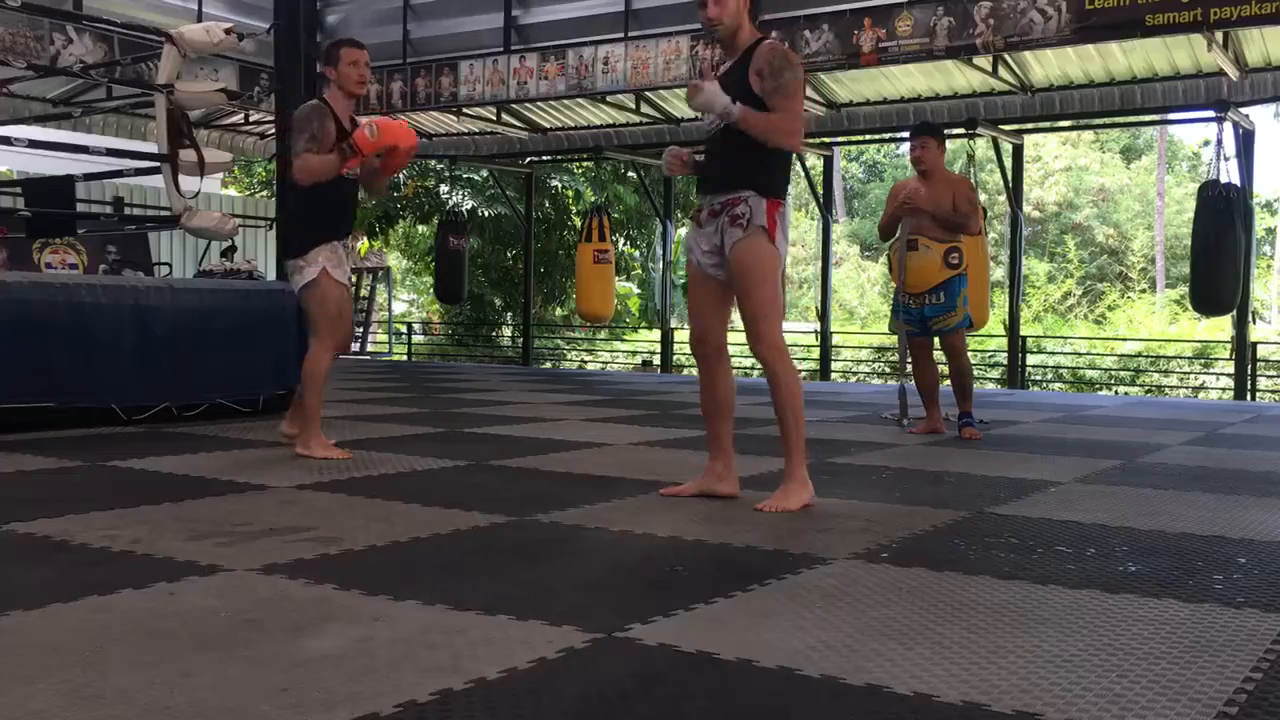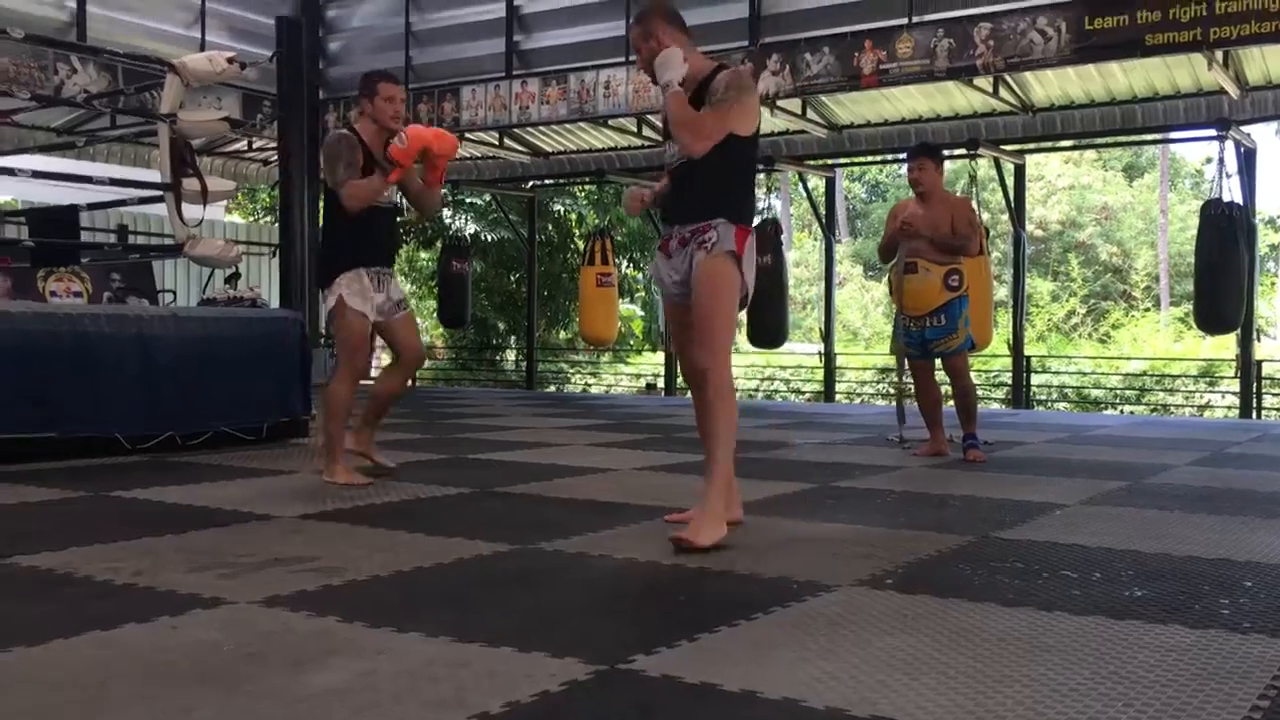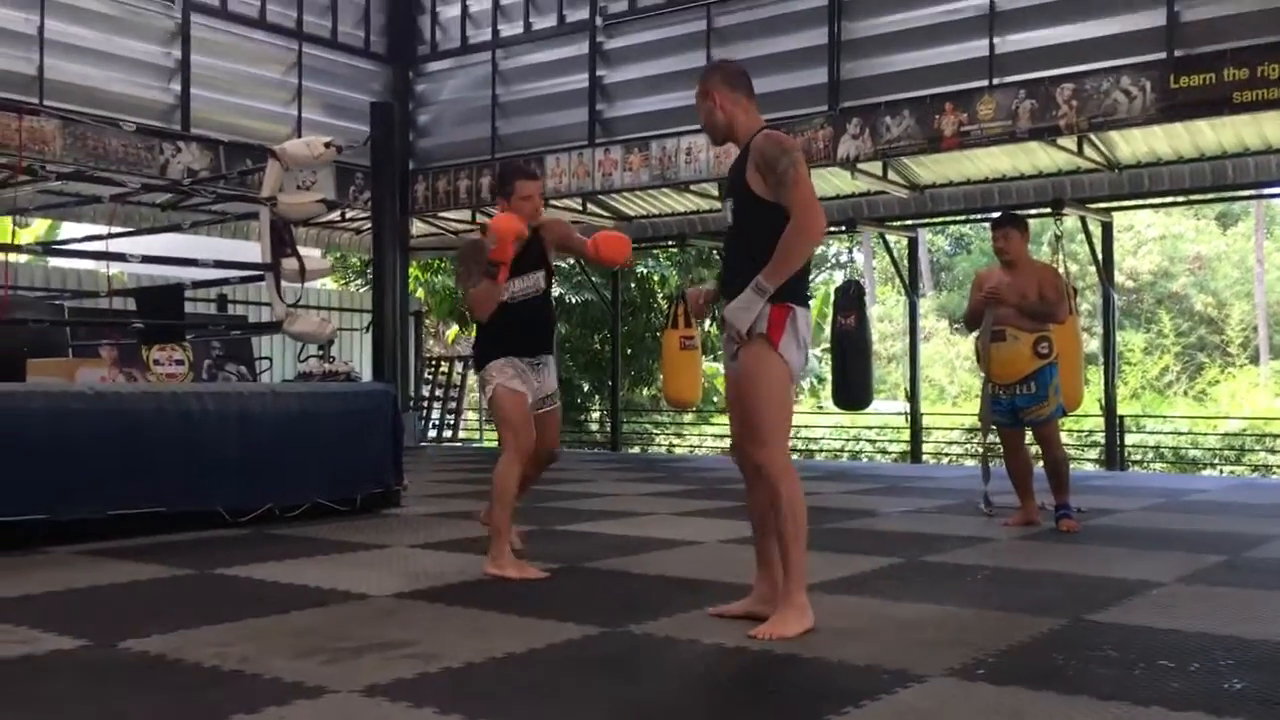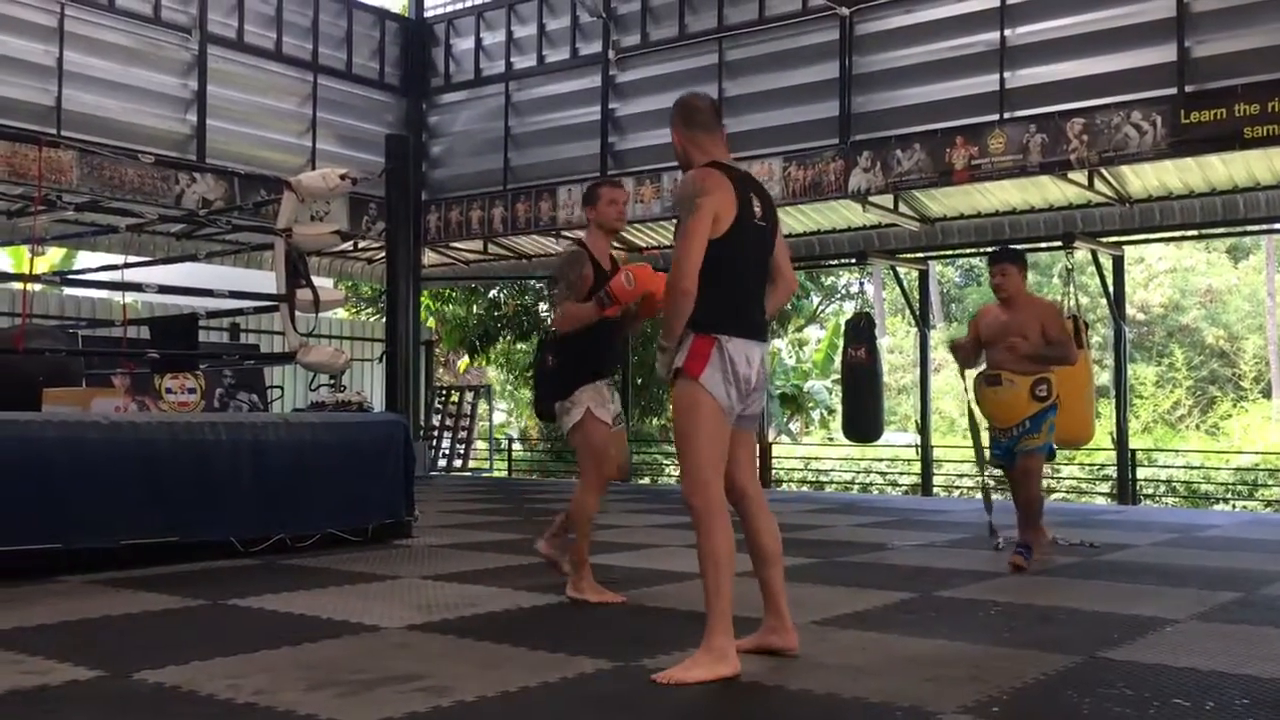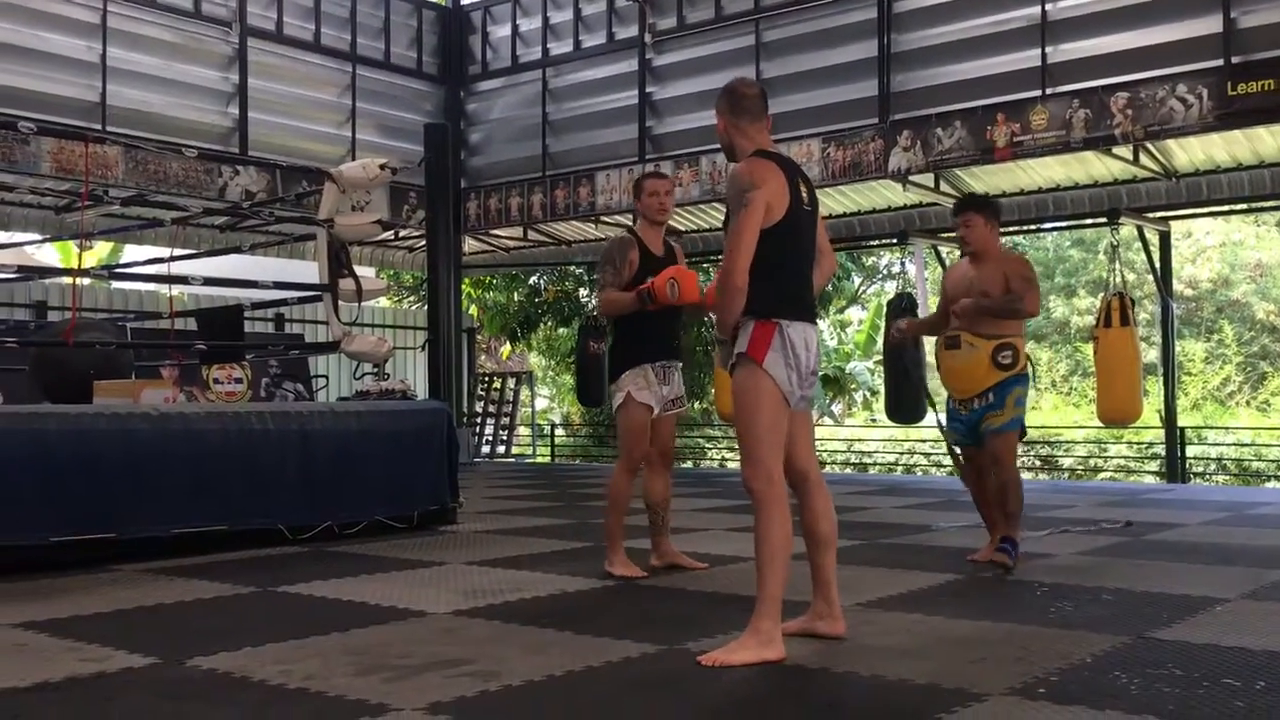
dt=1s
person 1, frame 1
left shoulder: (772, 57)
right shoulder: (721, 75)
left elbow: (789, 134)
left wrist: (723, 108)
right wrist: (690, 162)
left hip: (754, 213)
right hip: (709, 215)
left knee: (767, 344)
right knee: (706, 345)
left ankle: (797, 478)
right ankle: (720, 471)
person 1, frame 2
left shoulder: (733, 82)
right shoulder: (675, 102)
left elbow: (696, 142)
left wrist: (671, 83)
right wrist: (649, 196)
left hip: (721, 236)
right hip: (675, 243)
left knee: (711, 364)
right knee: (695, 375)
left ankle: (713, 508)
right ankle: (726, 498)
person 1, frame 3
left shoulder: (771, 146)
right shoulder: (747, 158)
left elbow: (811, 224)
left wrist: (755, 294)
right wrist: (718, 289)
left hip: (771, 318)
right hip: (748, 321)
left knee: (770, 457)
right knee: (748, 455)
left ankle: (796, 600)
right ankle: (768, 589)
person 1, frame 4
left shoulder: (700, 184)
right shoulder: (756, 192)
left elbow: (683, 281)
right elbow: (785, 281)
left wrist: (667, 345)
left hip: (711, 350)
right hip: (751, 350)
left knee: (703, 495)
right knee: (744, 489)
left ankle: (719, 648)
right ankle: (777, 624)
person 1, frame 5
left shoulder: (750, 175)
right shoulder: (795, 175)
left elbow: (736, 275)
right elbow: (823, 258)
left wrist: (724, 333)
left hip: (767, 334)
right hip: (800, 332)
left knee: (765, 480)
right knee: (804, 473)
left ankle: (766, 631)
right ankle: (826, 609)
person 2, frame 1
left shoulder: (354, 123)
right shoulder: (314, 115)
left elbow: (370, 186)
right elbow: (302, 172)
right wrist: (352, 151)
left hip: (331, 242)
right hip: (311, 241)
left knee: (337, 337)
right knee: (328, 336)
left ankle: (296, 417)
right ankle: (309, 436)
person 2, frame 2
right shoulder: (342, 143)
left elbow: (428, 208)
right elbow: (351, 200)
left wrist: (435, 170)
right wrist: (392, 168)
left hip: (382, 272)
right hip: (347, 271)
left knee: (412, 354)
right knee: (353, 366)
left ankle: (363, 433)
right ankle: (333, 462)
person 2, frame 3
left shoulder: (549, 232)
right shoulder: (476, 247)
left elbow: (593, 250)
right elbow: (480, 311)
left wrist: (605, 250)
right wrist: (498, 263)
left hip: (540, 357)
right hip: (500, 359)
left knee: (546, 451)
right knee: (520, 445)
left ankle: (498, 510)
right ankle: (499, 555)
person 2, frame 4
left shoulder: (613, 263)
right shoulder: (575, 260)
right elbow: (562, 320)
right wrist: (609, 298)
left hip: (602, 382)
right hip: (579, 383)
left knee: (614, 469)
right knee: (597, 475)
left ankle: (554, 539)
right ankle: (580, 578)
person 2, frame 5
left shoulder: (675, 251)
right shoulder: (623, 247)
right elbow: (605, 303)
right wrist: (648, 295)
left hip: (669, 365)
right hip: (633, 365)
left knee: (663, 459)
right knee: (633, 458)
left ankle: (662, 547)
right ankle: (614, 551)
person 3, frame 1
left shoulder: (958, 184)
right shoulder: (901, 188)
left elbow: (972, 225)
right elbow: (884, 234)
left wrist: (929, 209)
right wrist: (896, 212)
left hip: (944, 278)
left knee: (955, 348)
right knee: (918, 350)
left ankle: (966, 416)
right ankle: (933, 417)
person 3, frame 2
left shoulder: (957, 205)
right shoulder: (899, 209)
left elbow: (971, 247)
right elbow: (883, 256)
left wrist: (926, 234)
right wrist: (894, 236)
left hip: (945, 300)
right hip: (909, 302)
left knee: (958, 369)
right knee: (920, 372)
left ankle: (970, 439)
right ankle: (936, 439)
person 3, frame 3
left shoulder: (1044, 273)
right shoulder: (984, 277)
left elbow: (1060, 313)
right elbow: (969, 324)
left wrist: (1017, 301)
right wrist: (978, 307)
left hip: (1035, 367)
right hip: (998, 371)
left knee: (1049, 438)
right knee: (1010, 442)
left ankle: (1063, 508)
right ankle: (1028, 507)
person 3, frame 4
left shoulder: (1045, 311)
right shoulder: (982, 316)
left elbow: (1070, 355)
right elbow: (970, 360)
left wrist: (1030, 349)
right wrist: (960, 350)
left hip: (1035, 405)
right hip: (999, 409)
left knee: (1028, 471)
right knee: (1015, 477)
left ankle: (1023, 546)
right ankle: (1037, 534)
person 3, frame 5
left shoulder: (1013, 265)
right shoulder: (954, 273)
left elbow: (1030, 305)
right elbow: (942, 320)
left wrist: (978, 306)
right wrist: (912, 326)
left hip: (1002, 377)
right hip: (963, 382)
left knee: (1000, 455)
right knee: (974, 462)
left ankle: (1008, 542)
right ankle: (997, 538)
